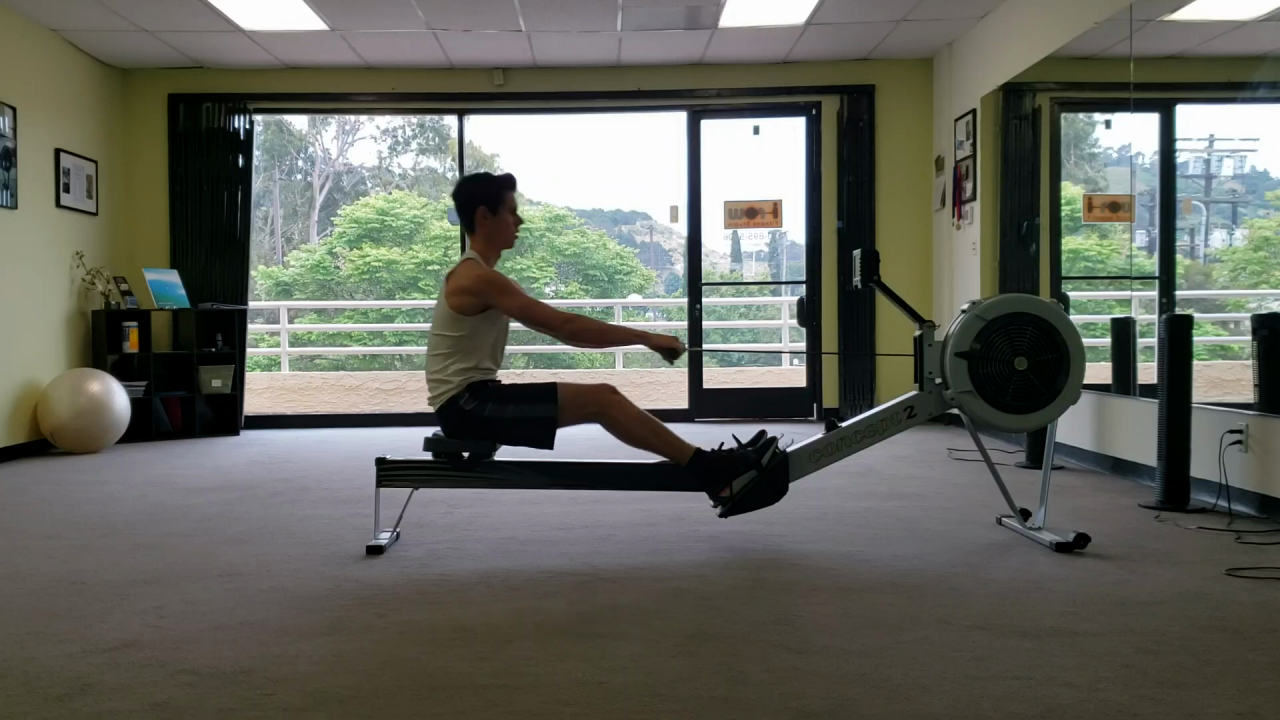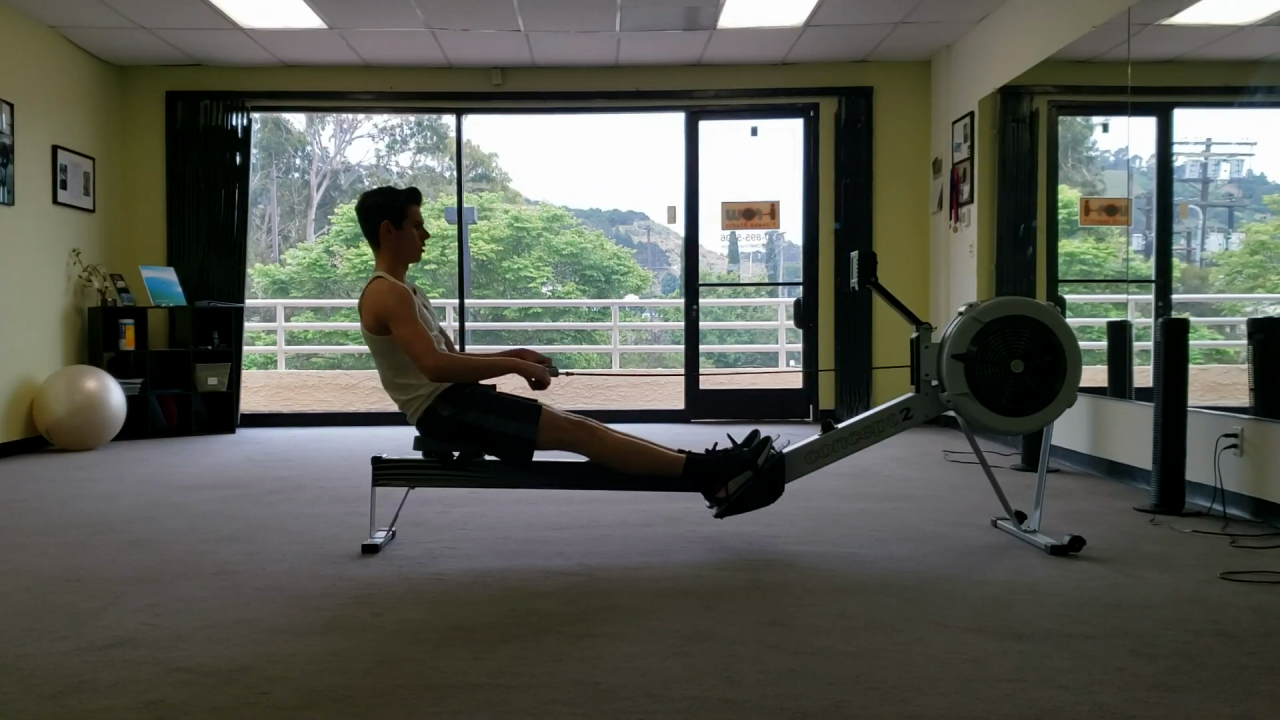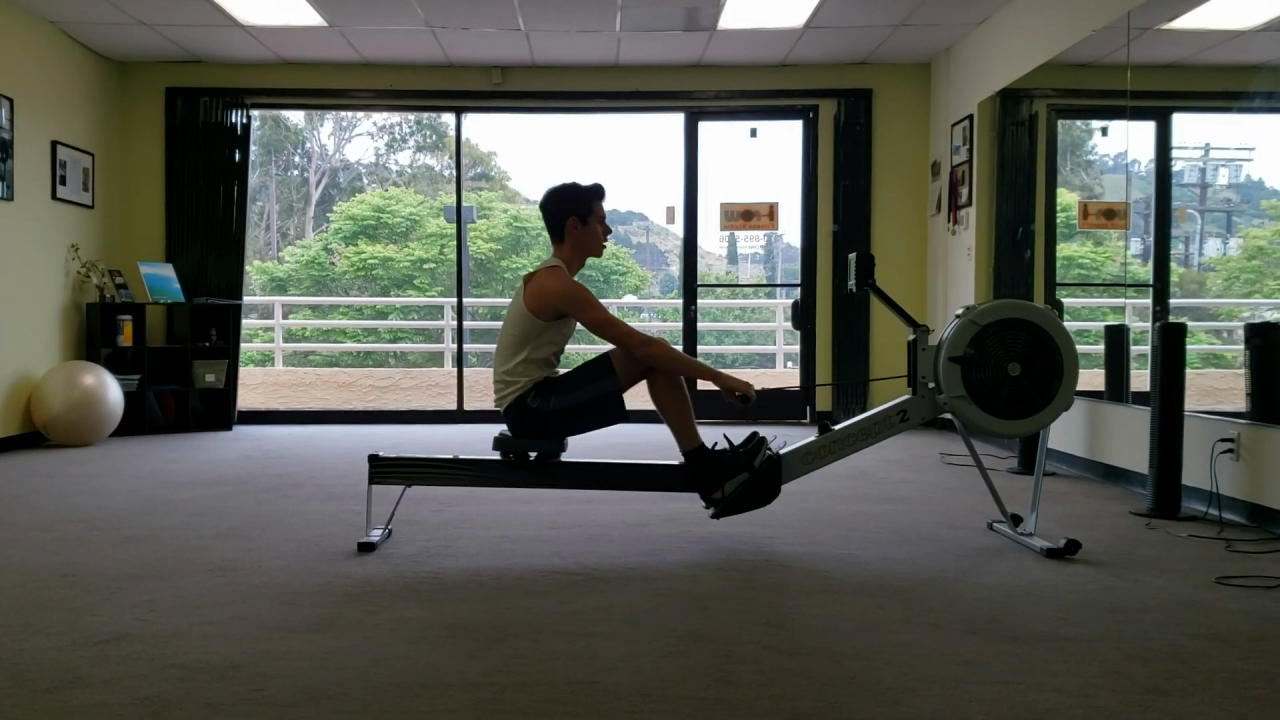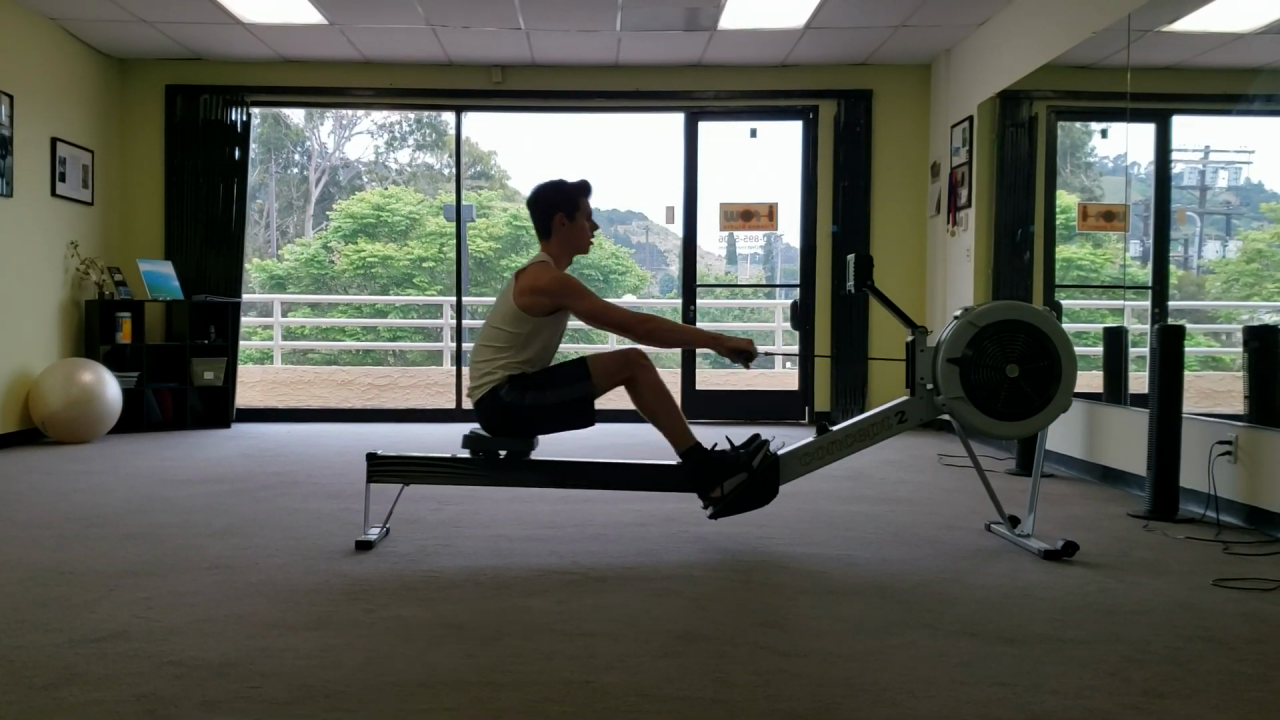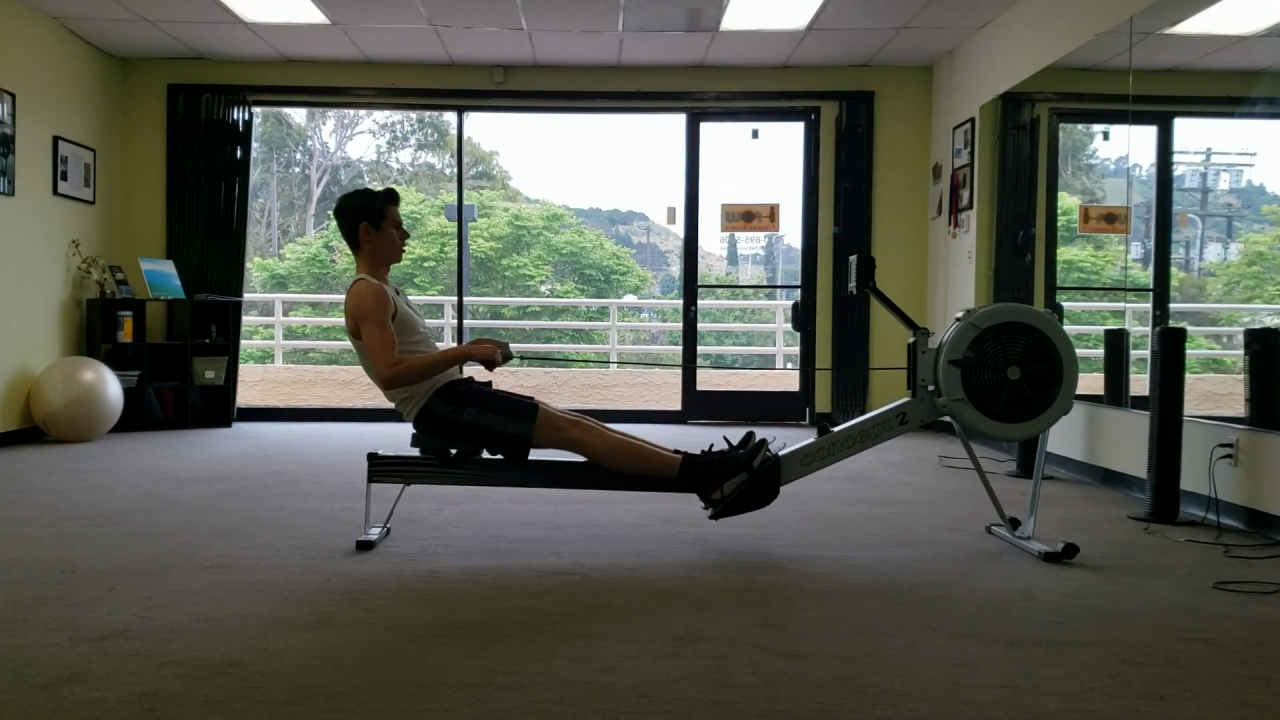
dt=1s
person 1, frame 1
left shoulder: (480, 273)
right shoulder: (476, 276)
left elbow: (560, 325)
right elbow: (564, 326)
left wrist: (640, 336)
right wrist: (648, 338)
left hip: (476, 400)
right hip: (466, 406)
left knee: (602, 401)
right knee: (603, 398)
left ankle: (708, 467)
right ankle: (710, 470)
person 1, frame 2
left shoulder: (404, 290)
right shoulder: (387, 293)
right elbow: (435, 367)
left wrist: (510, 358)
right wrist: (513, 364)
left hip: (457, 400)
right hip: (443, 410)
left knee: (580, 426)
right knee: (576, 433)
left ankle: (702, 466)
right ankle: (706, 473)
person 1, frame 3
left shoulder: (551, 278)
right shoulder: (558, 285)
left elbow: (637, 346)
right elbow: (640, 345)
left wrist: (705, 374)
right wrist: (719, 378)
left hip: (534, 402)
right hip: (529, 409)
left knee: (656, 356)
right knee: (652, 354)
left ankle: (709, 467)
right ankle: (707, 468)
person 1, frame 4
left shoulder: (542, 274)
right shoulder: (548, 280)
left elbow: (631, 326)
right elbow: (638, 326)
left wrist: (712, 341)
right wrist: (718, 340)
left hip: (507, 398)
right hip: (502, 403)
left knee: (633, 363)
right knee: (634, 364)
left ankle: (705, 468)
right ankle: (704, 466)
person 1, frame 5
left shoulder: (384, 291)
right shoulder: (367, 295)
right elbow: (391, 373)
left wrist: (468, 352)
right wrist: (463, 350)
left hip: (455, 395)
right hip: (441, 407)
left knee: (578, 423)
right knee: (573, 432)
left ankle: (700, 467)
right ankle: (702, 475)
